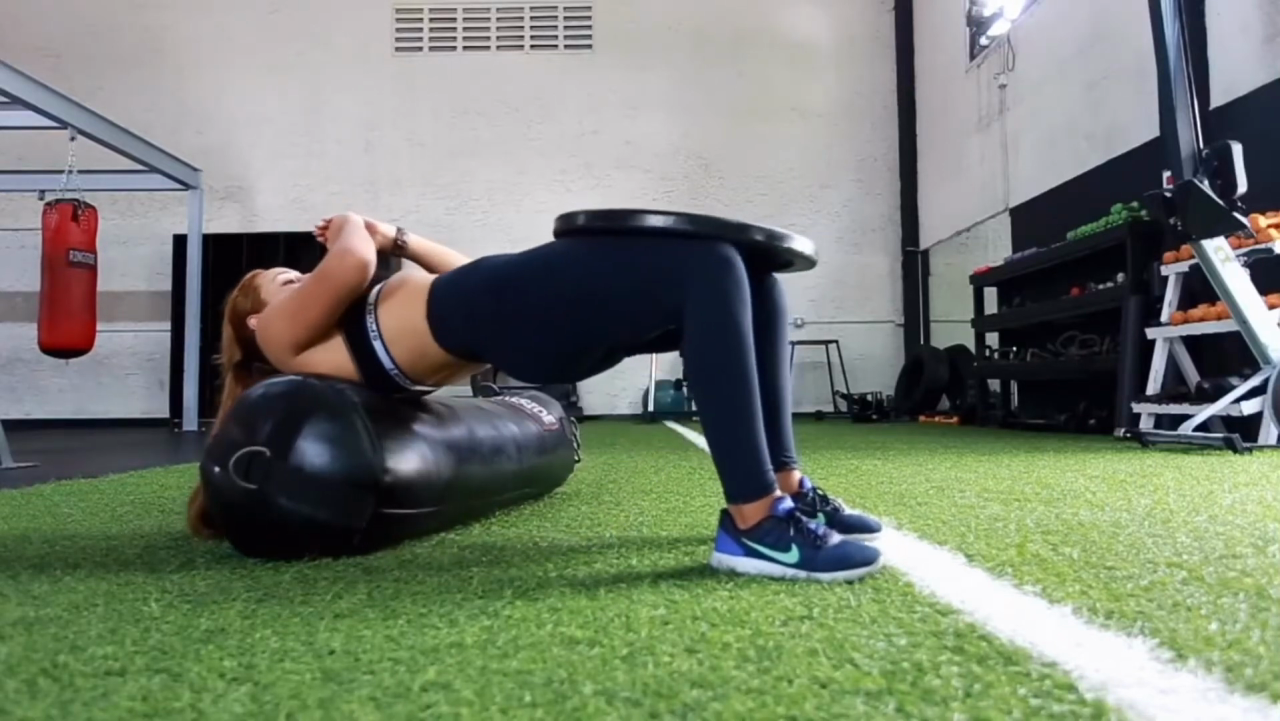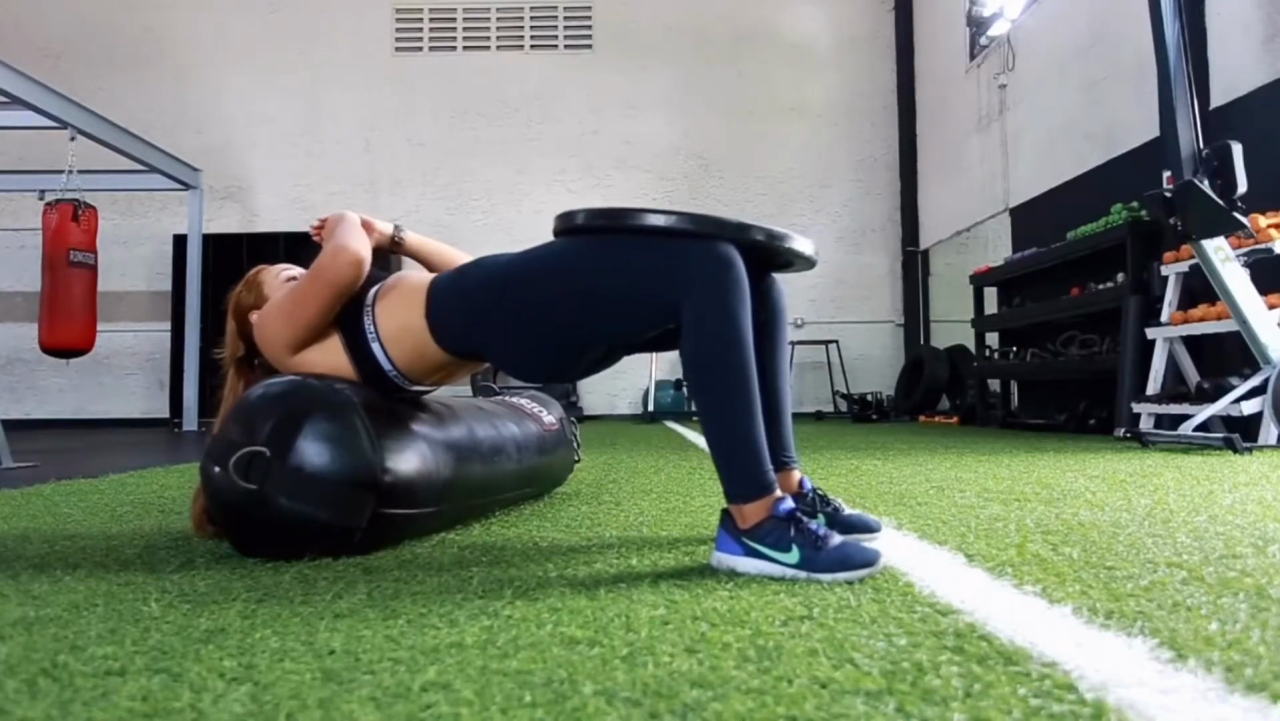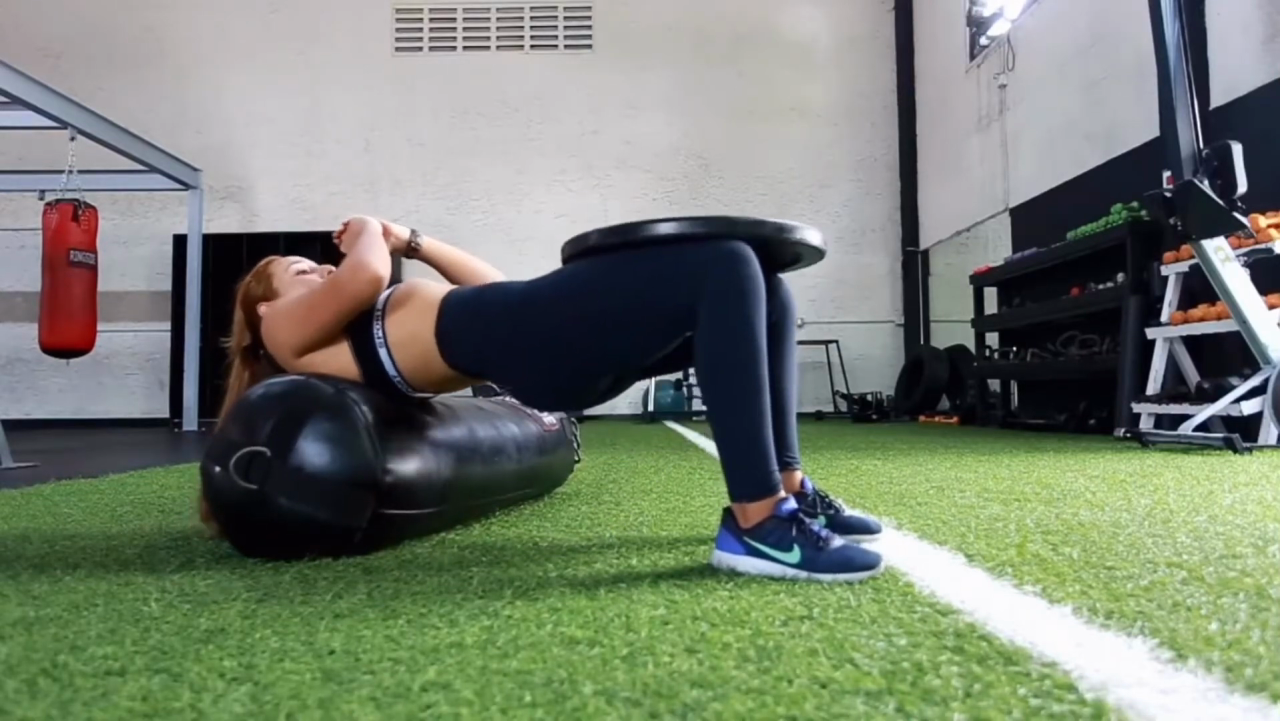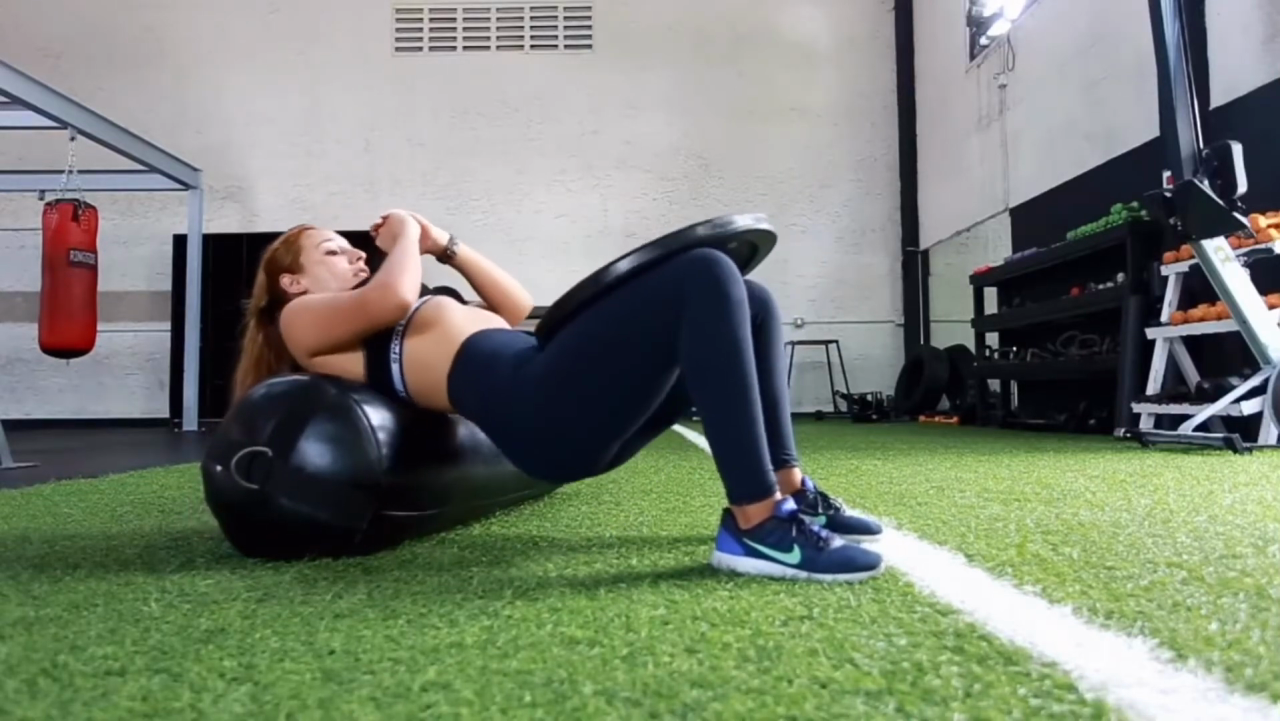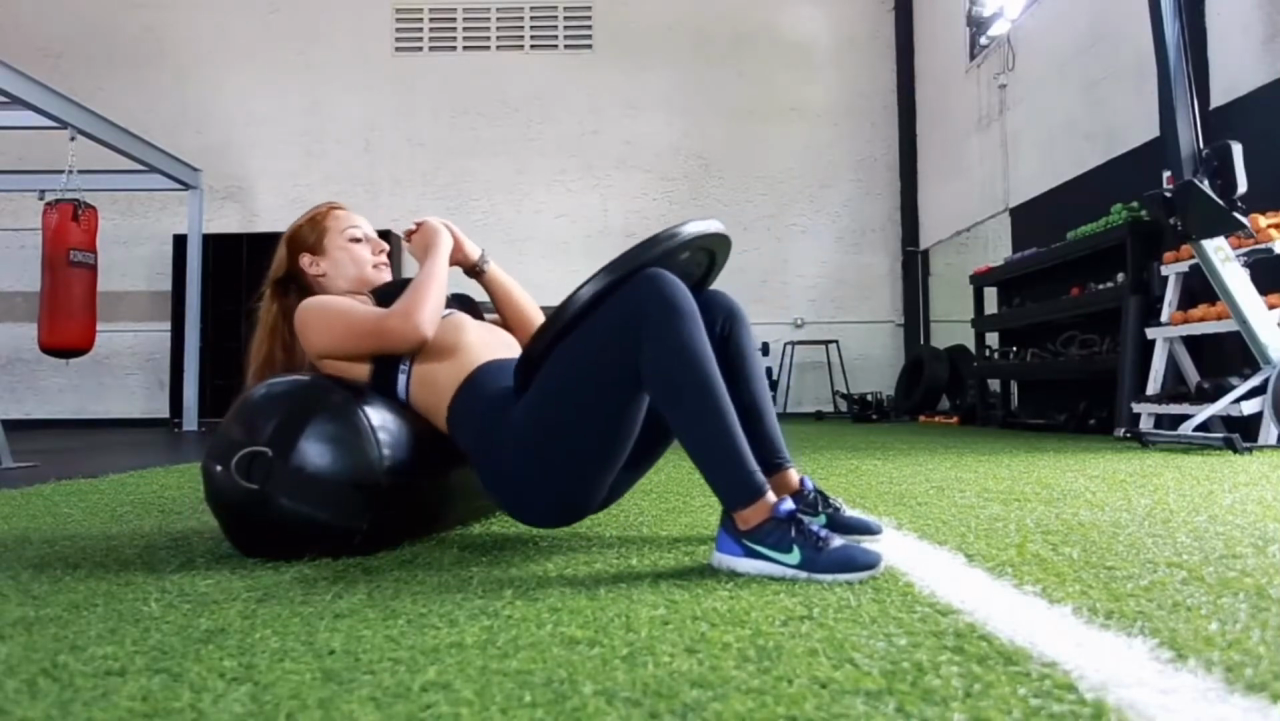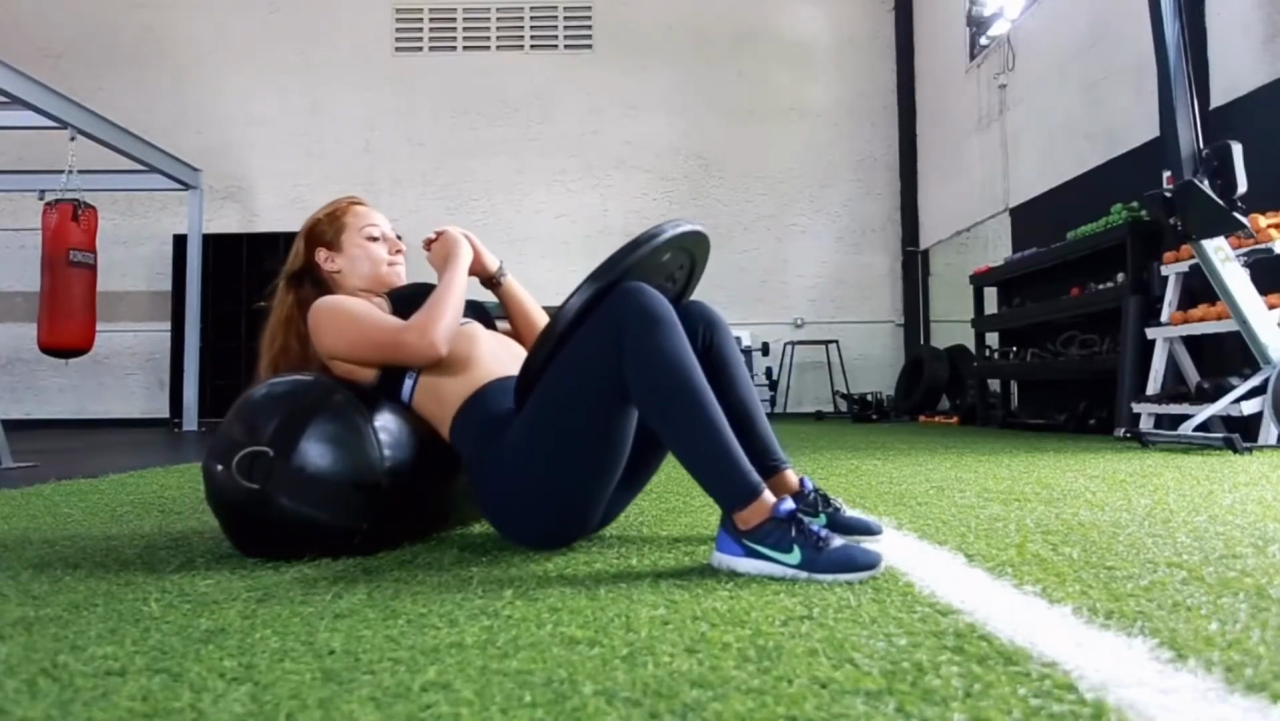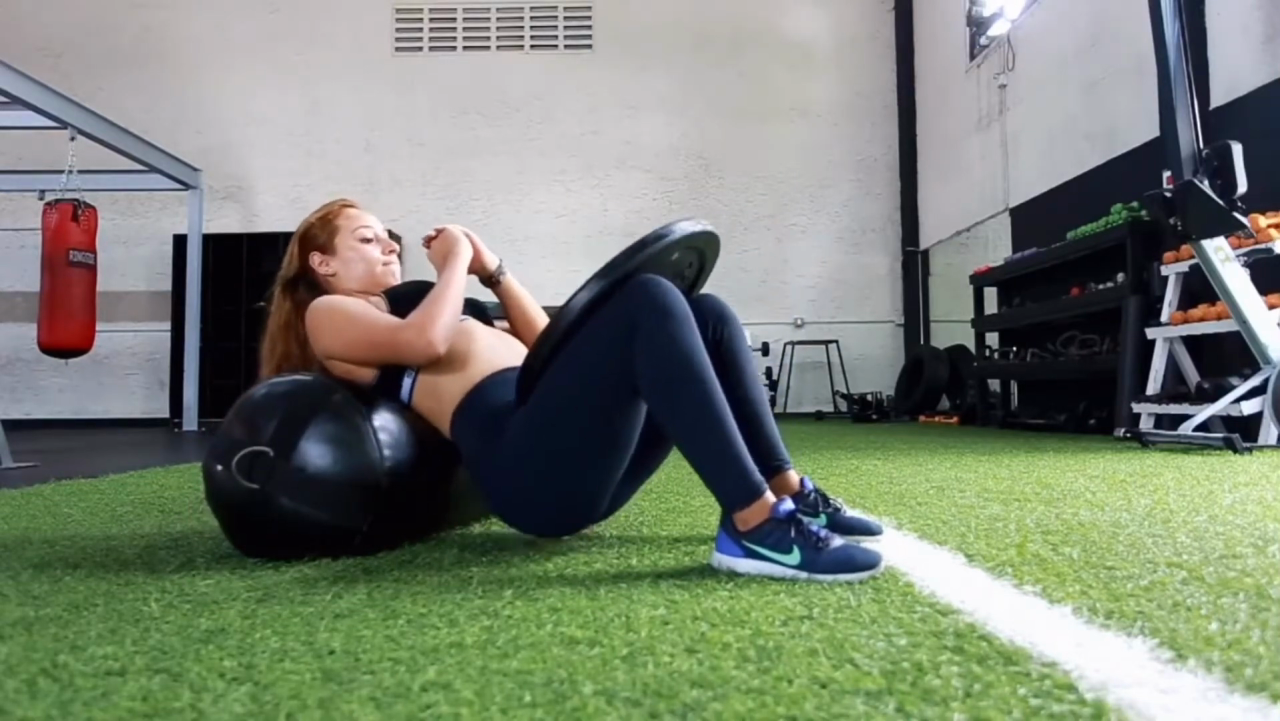
dt=0.3s
person 1, frame 1
left shoulder: (374, 342)
right shoulder: (286, 335)
left elbow: (460, 272)
right elbow: (352, 265)
left wrist: (393, 238)
right wrist: (351, 235)
left hip: (541, 318)
right hip: (516, 311)
left knee: (747, 279)
right knee: (710, 268)
left ankle: (787, 488)
right ankle: (756, 524)
person 1, frame 2
left shoulder: (382, 340)
right shoulder: (282, 334)
left elbow: (464, 269)
right elbow: (344, 260)
left wrist: (393, 237)
right wrist: (348, 229)
left hip: (545, 318)
right hip: (515, 312)
left knee: (747, 282)
right knee: (708, 267)
left ankle: (785, 489)
right ankle: (756, 526)
person 1, frame 3
left shoulder: (363, 321)
right shoulder: (290, 331)
left elbow: (488, 283)
right elbow: (365, 276)
left wrist: (407, 240)
right wrist: (367, 242)
left hip: (554, 340)
right hip: (529, 335)
left knee: (760, 288)
right knee: (726, 269)
left ankle: (787, 489)
right ankle: (758, 525)
person 1, frame 4
left shoulder: (370, 317)
right shoulder: (302, 320)
left elbow: (518, 309)
right elbow: (391, 298)
left wrist: (444, 245)
right wrist: (406, 241)
left hip: (566, 396)
right hip: (538, 410)
left knee: (747, 301)
right knee: (706, 275)
left ankle: (789, 491)
right ankle: (759, 527)
person 1, frame 5
left shoulder: (390, 319)
right shoulder: (316, 316)
left elbow: (531, 333)
right elbow: (412, 328)
left wrist: (473, 259)
right wrist: (436, 252)
left hip: (578, 444)
right hip: (532, 450)
left knee: (715, 312)
right knee: (655, 296)
left ankle: (787, 492)
right ankle: (756, 528)
person 1, frame 6
left shoulder: (403, 316)
right shoulder: (332, 315)
left elbow: (542, 348)
right elbow: (428, 344)
left wrist: (490, 269)
right wrist: (455, 266)
left hip: (584, 464)
right hip: (529, 476)
left knee: (695, 323)
right knee: (634, 309)
left ankle: (788, 495)
right ankle: (758, 527)
person 1, frame 7
left shoulder: (401, 314)
right shoulder: (329, 315)
left elbow: (539, 344)
right elbow: (426, 343)
left wrist: (490, 268)
right wrist: (455, 264)
left hip: (584, 454)
right hip: (530, 464)
left knee: (707, 317)
right knee: (650, 300)
left ankle: (789, 494)
right ankle: (756, 528)
